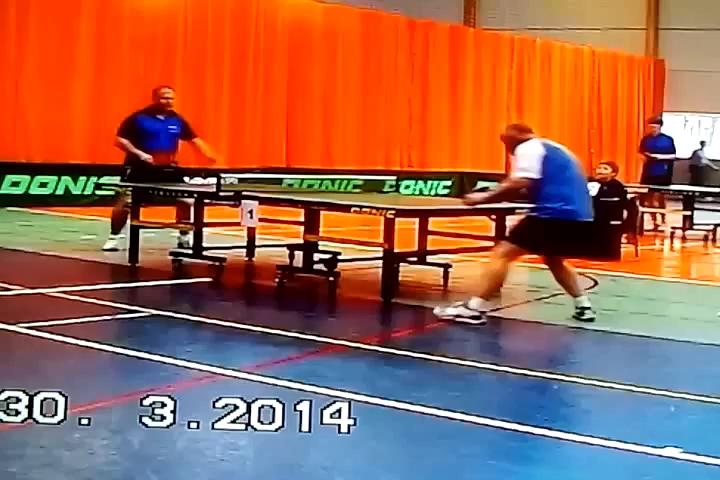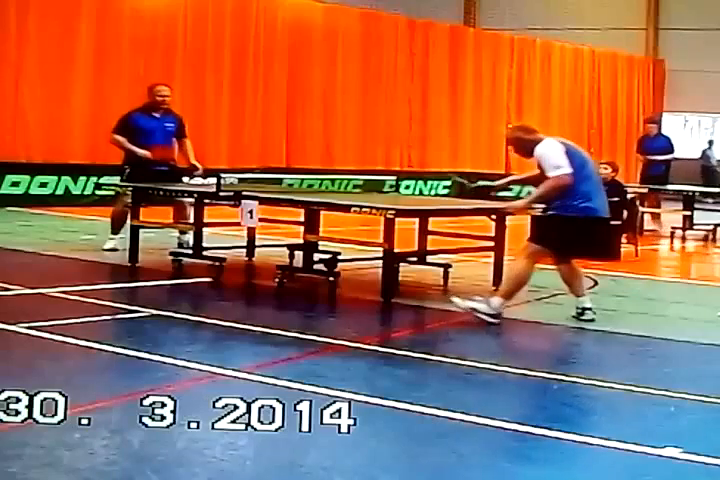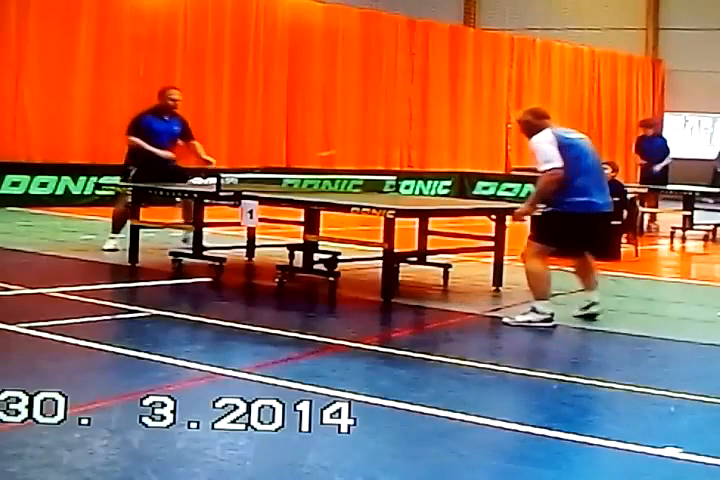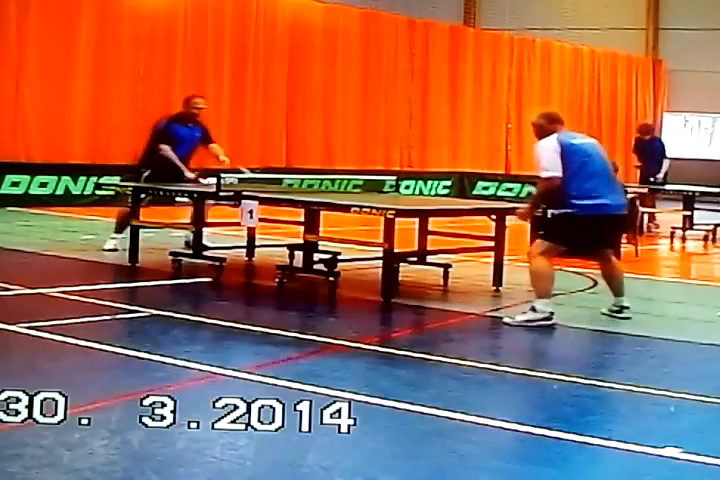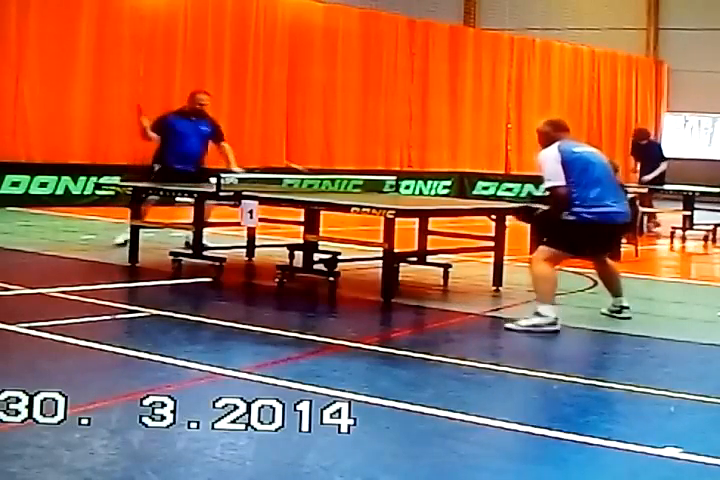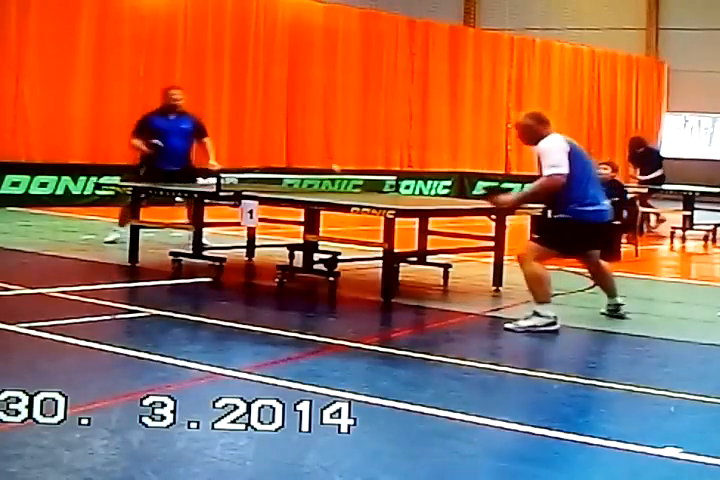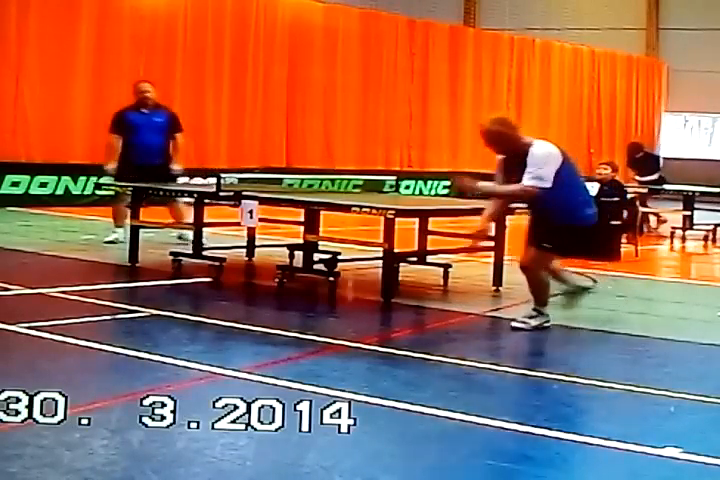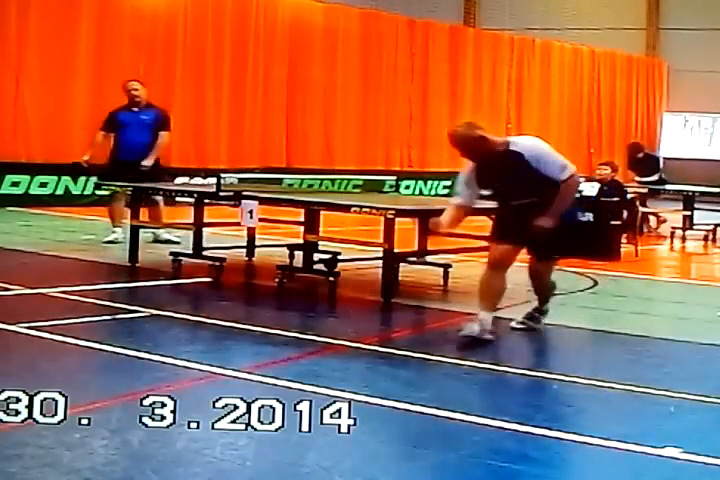
dt=0.3s
person 1, frame 1
left shoulder: (528, 147)
right shoulder: (557, 150)
left elbow: (521, 183)
left wrist: (484, 197)
left hip: (554, 215)
right hip: (579, 217)
left knee: (502, 254)
right knee: (554, 260)
left ankle: (474, 309)
right ankle: (583, 306)
person 1, frame 2
left shoulder: (546, 146)
right shoulder: (559, 146)
left elbow: (562, 180)
left wrist: (527, 202)
right wrist: (512, 179)
left hip: (574, 212)
right hip: (593, 213)
left knee: (528, 255)
right knee: (562, 258)
left ankle: (493, 306)
right ankle: (585, 306)
person 1, frame 3
left shoulder: (543, 138)
right shoulder: (575, 135)
left elbow: (554, 174)
left wrist: (530, 205)
left hip: (572, 207)
right hip: (600, 206)
left knee: (533, 254)
right knee: (580, 253)
left ankle: (542, 311)
right ankle: (591, 301)
person 1, frame 4
left shoulder: (548, 143)
right shoulder: (589, 141)
left elbow: (552, 182)
left wrist: (531, 207)
left hip: (582, 210)
right hip: (615, 208)
left knee: (538, 253)
right knee: (605, 255)
left ankle: (542, 311)
right ankle: (620, 305)
person 1, frame 5
left shoulder: (550, 153)
right shoulder: (592, 152)
left elbow: (560, 193)
left wrist: (549, 218)
right wrist: (554, 216)
left hip: (588, 217)
right hip: (618, 215)
left knee: (541, 259)
right knee: (600, 257)
left ankle: (546, 315)
right ankle: (619, 305)
person 1, frame 6
left shoulder: (550, 144)
right shoulder: (562, 145)
left elbow: (555, 181)
right elbow: (561, 189)
left wrist: (515, 199)
right wrist: (520, 199)
left hip: (578, 215)
right hip: (598, 213)
left knee: (529, 257)
right knee: (591, 258)
left ankle: (545, 316)
right ankle: (615, 304)
person 1, frame 7
left shoulder: (542, 152)
right shoulder: (507, 161)
left elbow: (529, 191)
right elbow: (502, 195)
left wrist: (480, 187)
right wrist: (485, 222)
left hip: (574, 218)
right hip: (546, 215)
left knee: (530, 263)
right knee: (535, 262)
left ankle: (540, 312)
right ankle: (574, 287)
person 1, frame 8
left shoulder: (531, 148)
right shoulder: (474, 169)
left elbow: (571, 179)
right elbow: (461, 206)
left wrist: (552, 216)
right wrist: (442, 223)
left hip: (551, 216)
right hip: (512, 216)
left knee: (539, 271)
right knee: (496, 260)
left ankle: (541, 310)
right ankle: (484, 322)
person 2, frame 1
left shoulder: (178, 120)
right shoulder: (137, 118)
left elbow: (194, 139)
right elbow: (120, 140)
left wrist: (209, 154)
right wrist: (139, 153)
left hip: (168, 170)
right hip: (140, 169)
left knee: (185, 202)
right knee: (124, 202)
left ankle: (185, 238)
right ankle: (113, 238)
person 2, frame 2
left shoulder: (175, 118)
right shoulder: (134, 116)
left elbow: (183, 141)
right elbow: (115, 137)
left wrist: (192, 160)
right wrist: (135, 150)
left hip: (167, 168)
right hip: (138, 168)
left knee: (181, 201)
right knee: (124, 202)
left ankle: (184, 238)
right ankle: (113, 238)
person 2, frame 3
left shoulder: (179, 121)
right shoulder: (144, 118)
left elbow: (191, 141)
right elbow: (131, 140)
left wrist: (203, 156)
right wrist: (157, 152)
left hip: (168, 168)
right hip: (141, 168)
left knee: (191, 198)
right knee: (126, 202)
right ankle: (113, 238)
person 2, frame 4
left shoulder: (200, 128)
right shoulder: (168, 124)
left elbow: (211, 145)
right elbow: (163, 150)
left wrist: (221, 156)
right wrist: (184, 170)
left hip: (178, 172)
right hip: (153, 170)
right ankle: (115, 237)
person 2, frame 5
left shoulder: (210, 124)
right shoulder: (170, 119)
left elbow: (222, 145)
right elbow: (153, 137)
left wrist: (232, 165)
right wrist: (146, 130)
left hip: (195, 171)
right hip: (166, 168)
right knee: (148, 199)
right ankle: (131, 233)
person 2, frame 6
left shoulder: (191, 120)
right shoulder: (149, 119)
left elbow: (204, 140)
right elbow: (134, 141)
left wrist: (211, 159)
right wrist: (144, 149)
left hip: (182, 170)
right hip: (153, 168)
right ankle: (119, 231)
person 2, frame 7
left shoulder: (167, 114)
right shoulder: (124, 114)
left elbow: (177, 138)
right elbow: (115, 138)
left wrist: (176, 162)
right wrist: (112, 161)
left hip: (161, 166)
right hip: (131, 165)
left knee: (174, 197)
right knee: (121, 196)
left ankle: (184, 231)
right ankle: (119, 231)
person 2, frame 8
left shoulder: (159, 113)
right shoulder: (117, 114)
left elbow: (163, 137)
right elbow: (103, 135)
left wrist: (151, 158)
right wrist: (89, 154)
left hip: (146, 164)
right hip: (119, 163)
left knee: (154, 198)
right knee: (116, 196)
left ankle: (159, 232)
right ankle: (117, 231)
